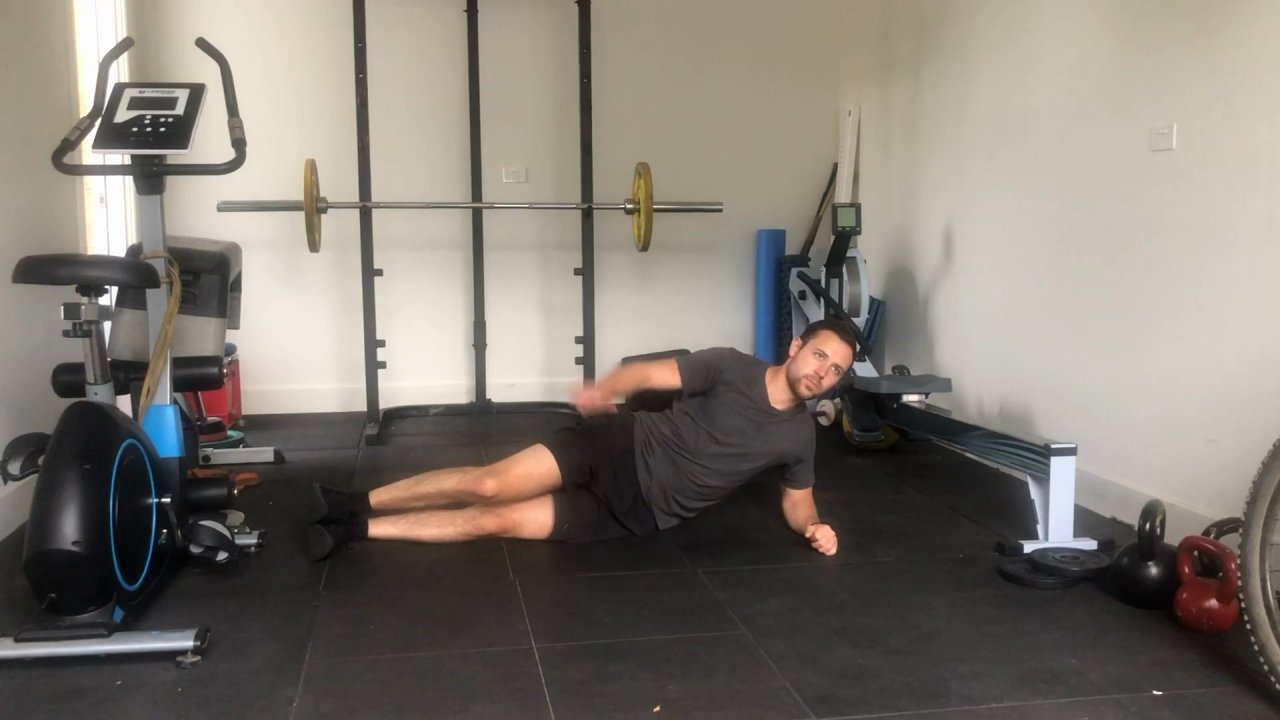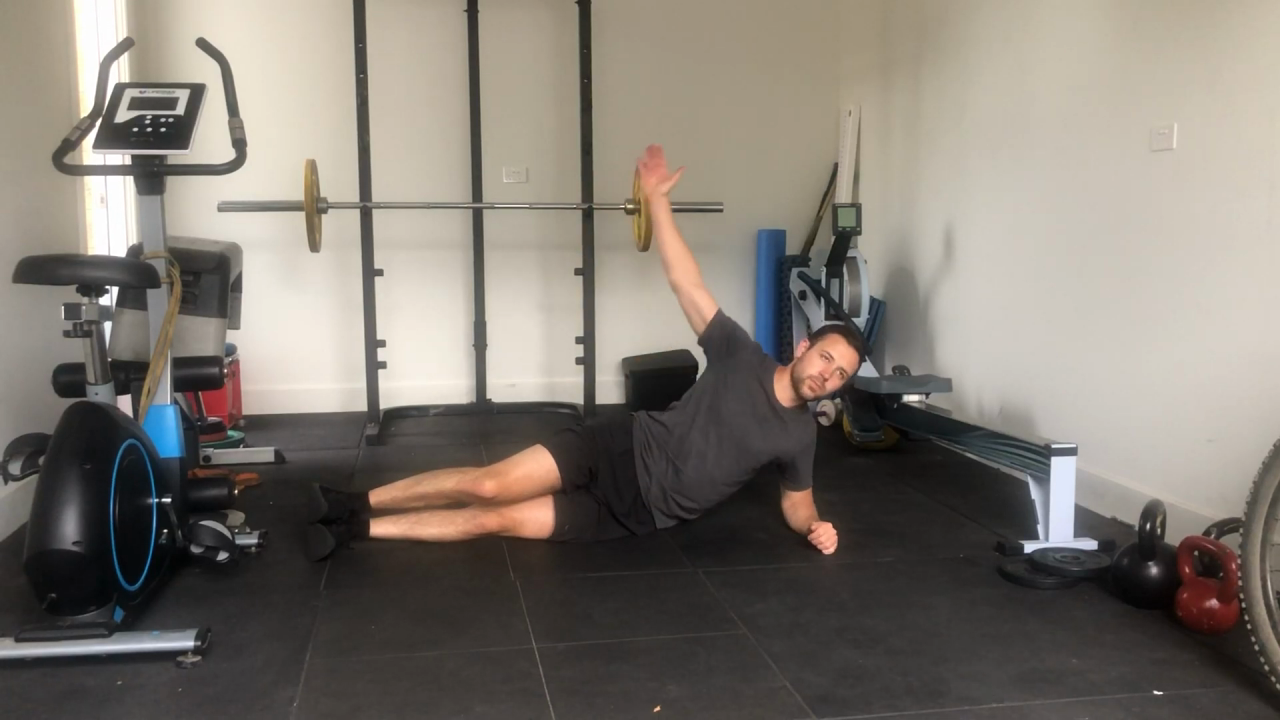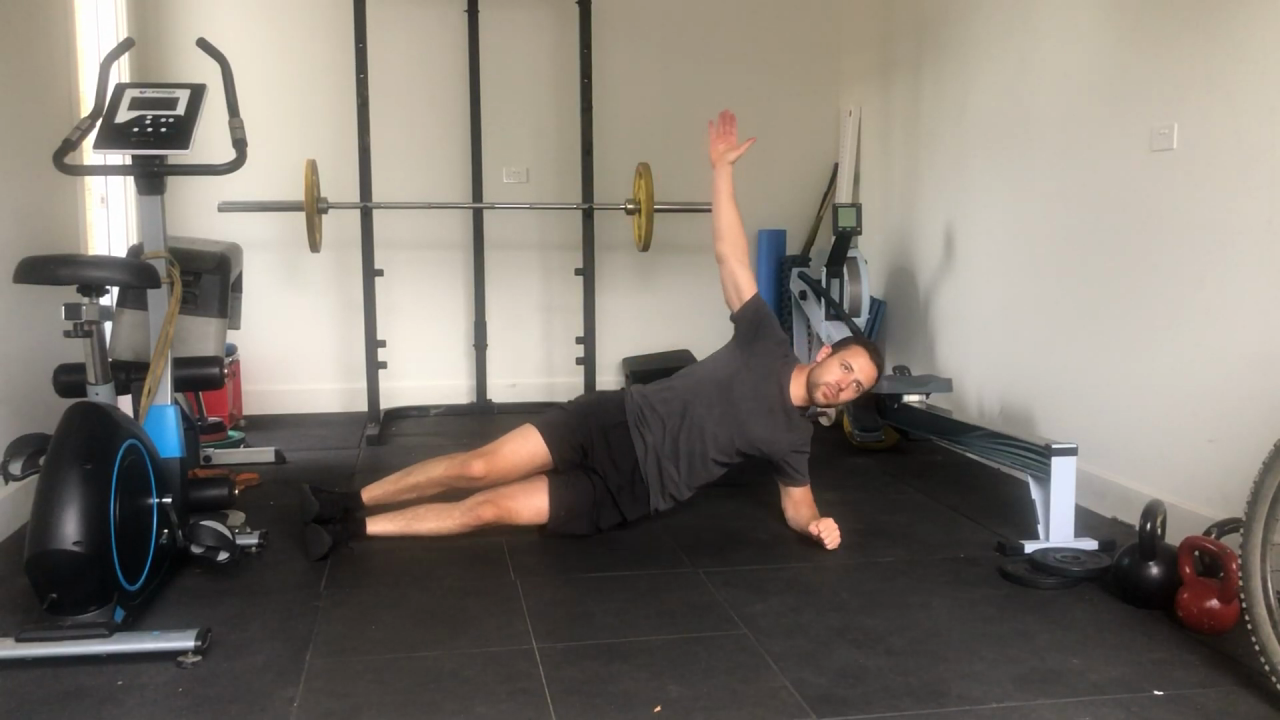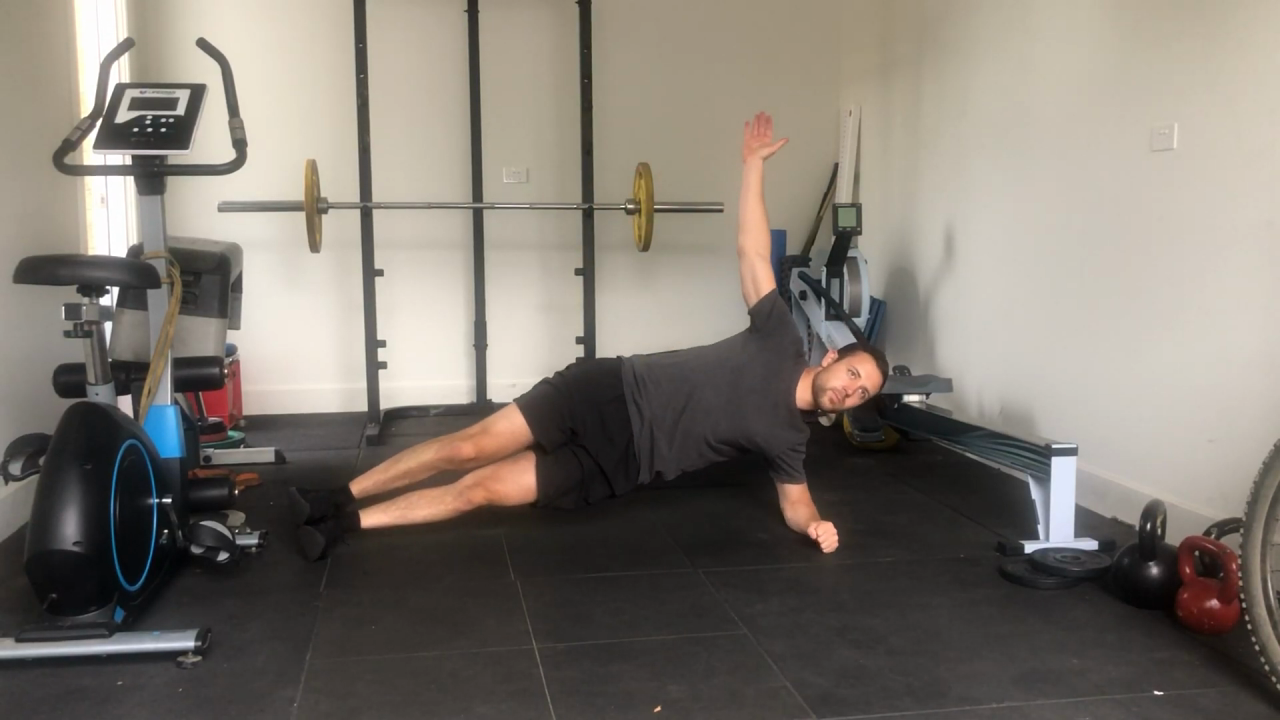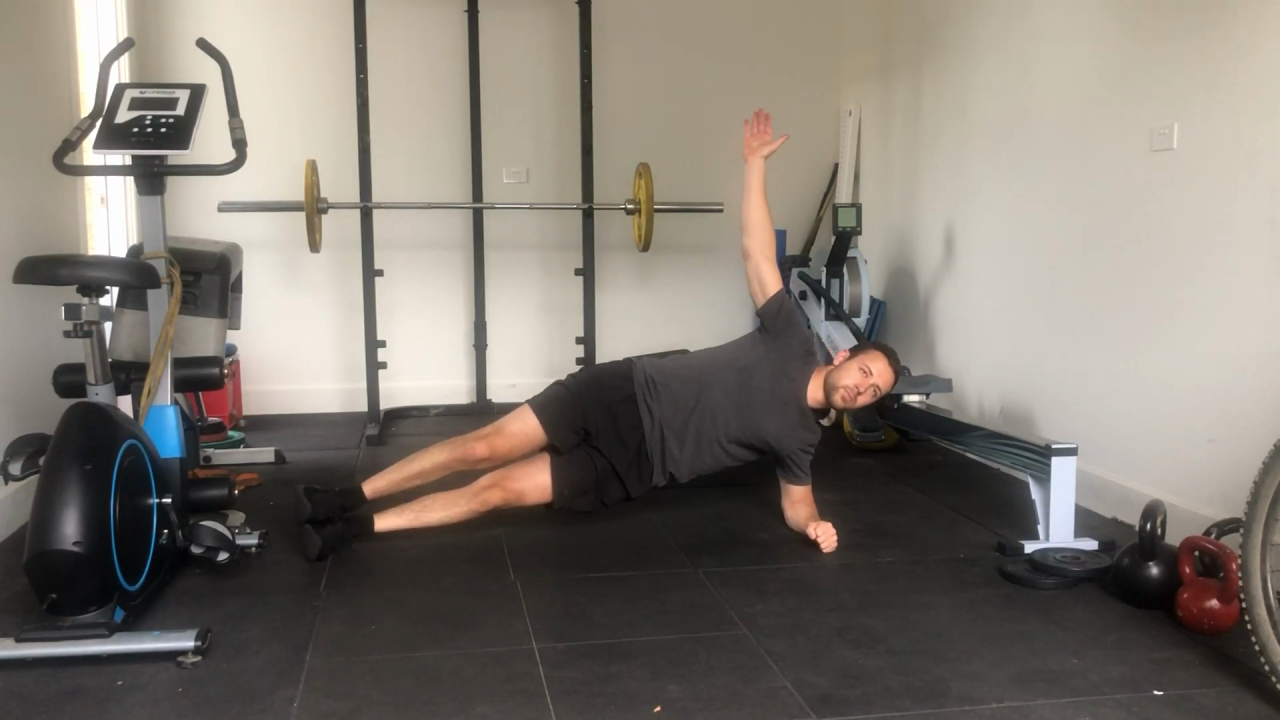
dt=0.4s
person 1, frame 1
left shoulder: (800, 437)
right shoulder: (734, 370)
left elbow: (797, 498)
right elbow: (649, 372)
left wrist: (815, 527)
right wrist: (606, 387)
left hip: (643, 512)
right hip: (622, 449)
left knee: (499, 523)
right knee: (495, 484)
left ankle: (359, 532)
right ankle: (357, 505)
person 1, frame 2
left shoulder: (798, 436)
right shoulder: (740, 356)
left elbow: (796, 502)
right elbow: (685, 283)
left wrist: (816, 527)
right wrist: (658, 198)
left hip: (642, 511)
right hip: (623, 447)
left knee: (495, 520)
right knee: (492, 486)
left ankle: (360, 529)
right ankle: (356, 505)
person 1, frame 3
left shoulder: (792, 435)
right shoulder: (767, 345)
left elbow: (795, 500)
right elbow: (730, 256)
left wrist: (817, 526)
right wrist: (721, 166)
left hip: (630, 486)
right hip: (612, 422)
left knee: (491, 507)
right knee: (480, 468)
left ankle: (354, 529)
right ankle: (349, 504)
person 1, frame 4
left shoulder: (789, 435)
right shoulder: (782, 342)
left elbow: (794, 499)
right elbow: (752, 250)
left wrist: (815, 525)
right wrist: (752, 162)
left hip: (619, 457)
right hip: (608, 391)
left knee: (480, 487)
right knee: (472, 448)
left ankle: (347, 522)
right ankle: (340, 500)
person 1, frame 5
left shoulder: (800, 434)
right shoulder: (792, 340)
left elbow: (796, 498)
right elbow: (757, 252)
left wrist: (816, 525)
right wrist: (754, 162)
left hip: (632, 461)
right hip: (622, 394)
left knee: (497, 490)
right knee: (487, 447)
left ankle: (358, 526)
right ankle: (350, 500)
